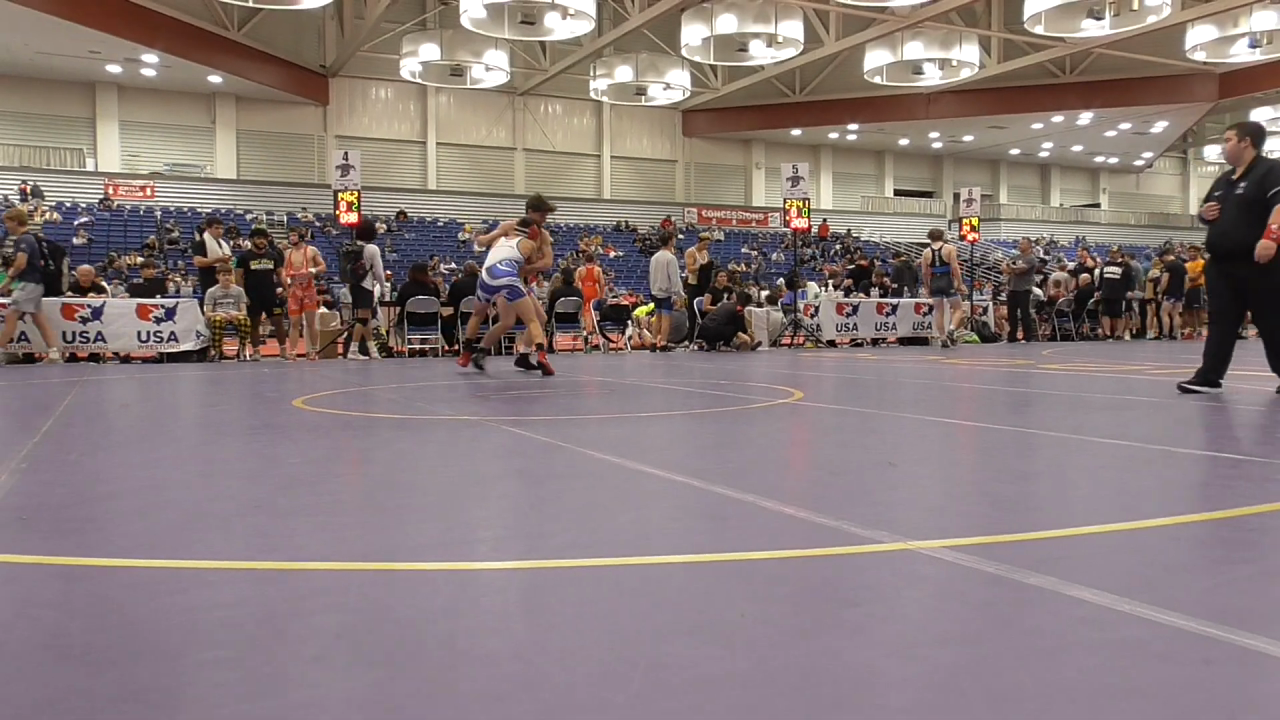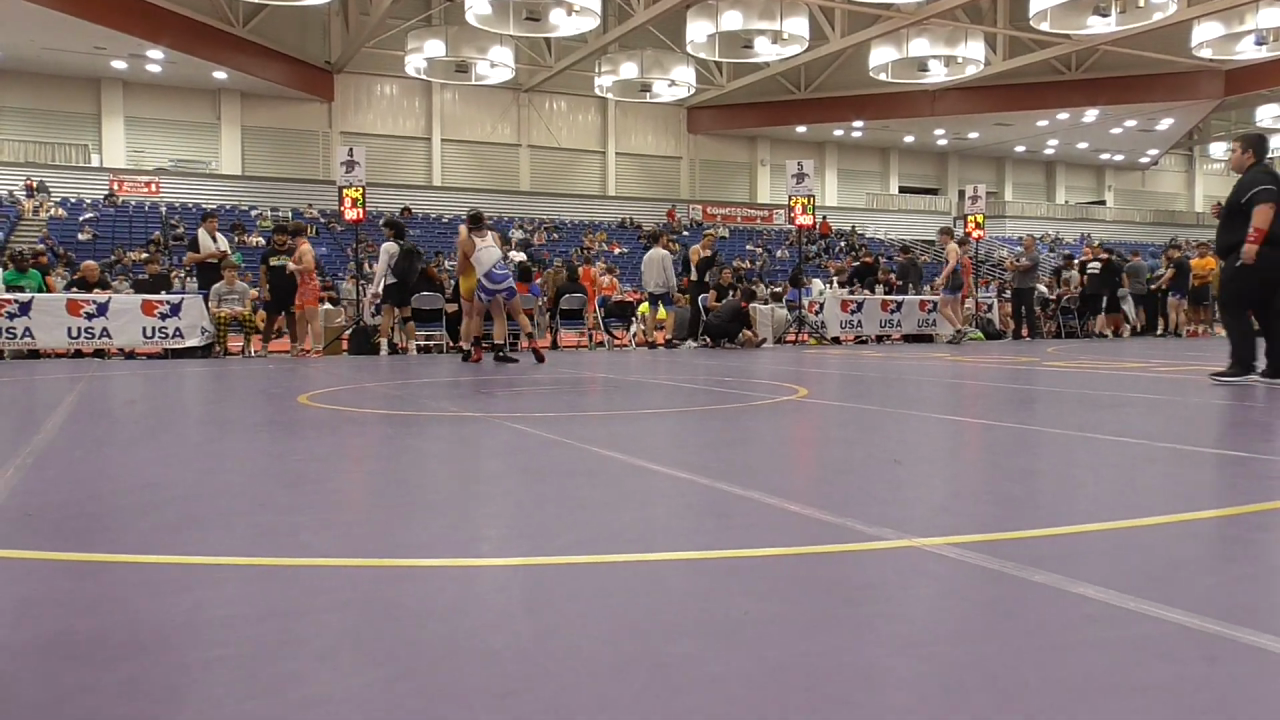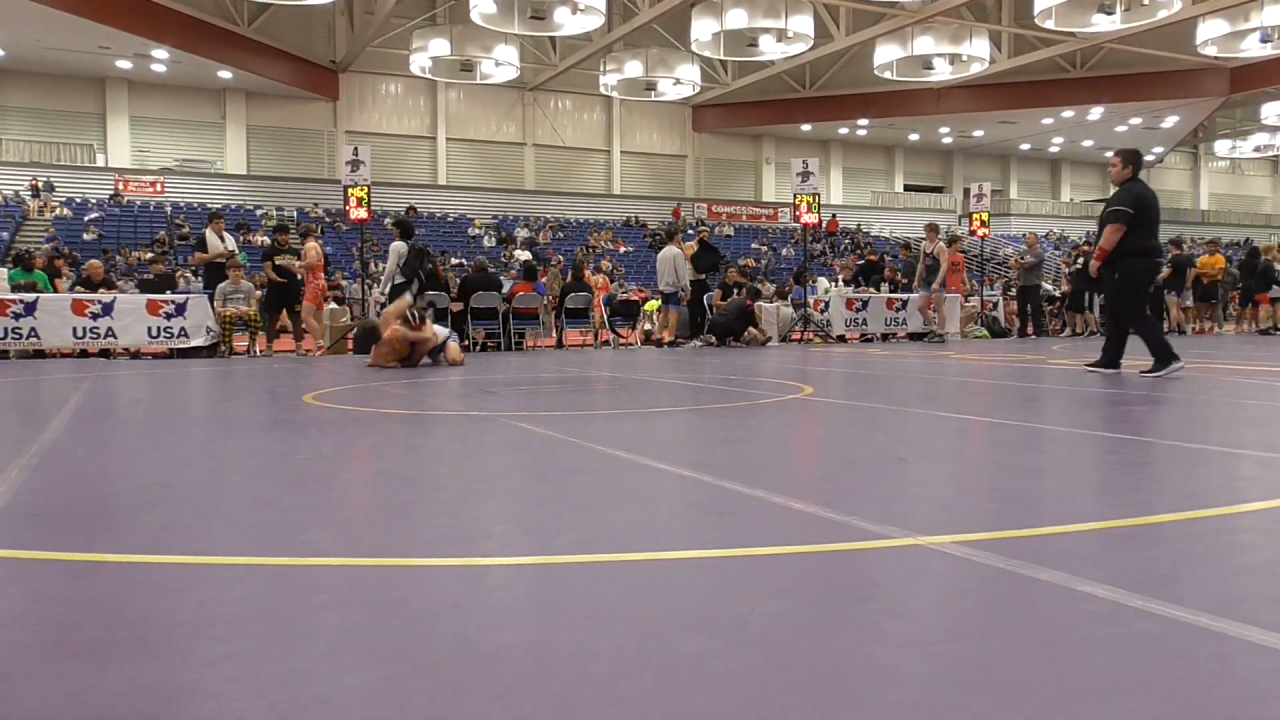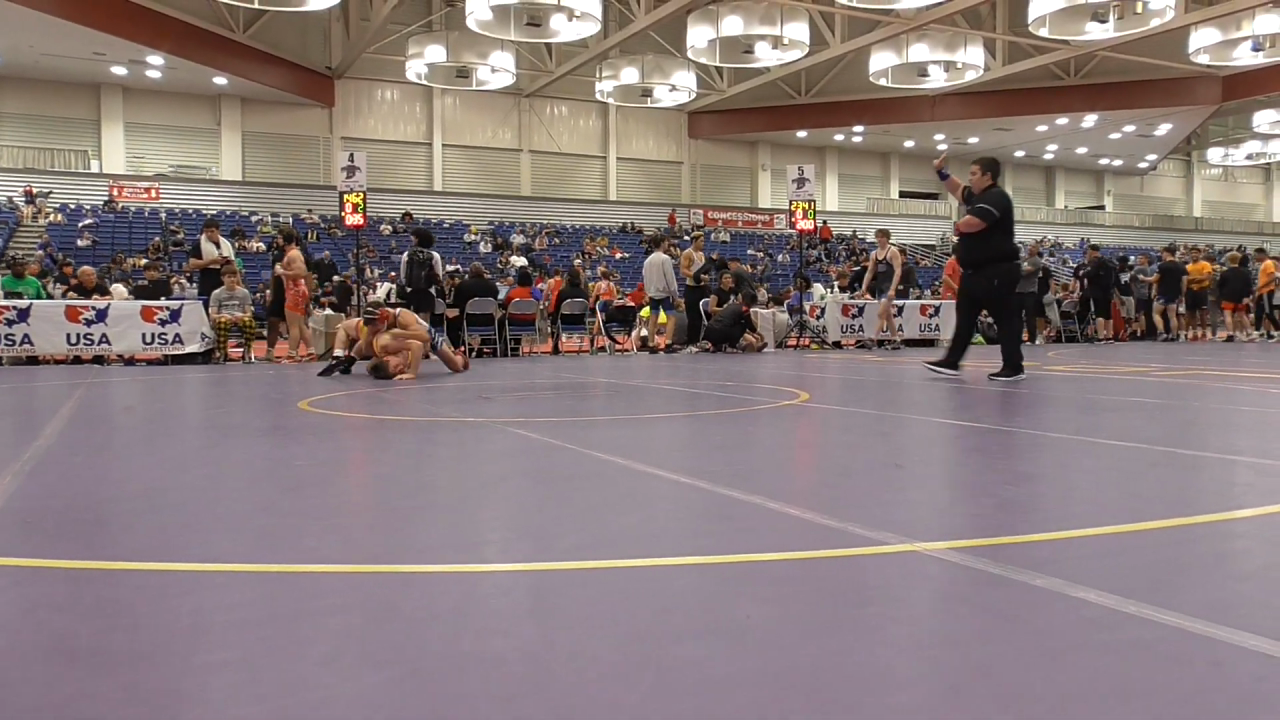
dt=1s
person 1, frame 1
right shoulder: (1222, 181)
right elbow: (1206, 210)
right wrist: (1204, 213)
right hip: (1222, 264)
right knee: (1221, 320)
right ankle: (1209, 377)
person 1, frame 2
left shoulder: (1257, 177)
right shoulder: (1254, 178)
left wrist: (1252, 241)
right wrist: (1224, 214)
left hip: (1252, 257)
left knee: (1232, 308)
left ankle: (1242, 365)
person 1, frame 3
left shoulder: (1126, 194)
right shoulder: (1144, 192)
left elbow: (1115, 228)
left wrist: (1097, 257)
left hip: (1130, 263)
right hip: (1143, 261)
left knee: (1133, 314)
right knee: (1117, 313)
left ankle: (1167, 358)
right ankle: (1109, 360)
person 1, frame 4
left shoulder: (995, 197)
right shoulder: (978, 195)
left elbow: (971, 223)
right elbow: (957, 190)
left wrist: (958, 226)
right wrist: (940, 171)
left hip: (997, 270)
right hip: (977, 270)
left knee: (1004, 319)
right knee: (964, 316)
left ankle: (1014, 368)
right ankle: (951, 362)
